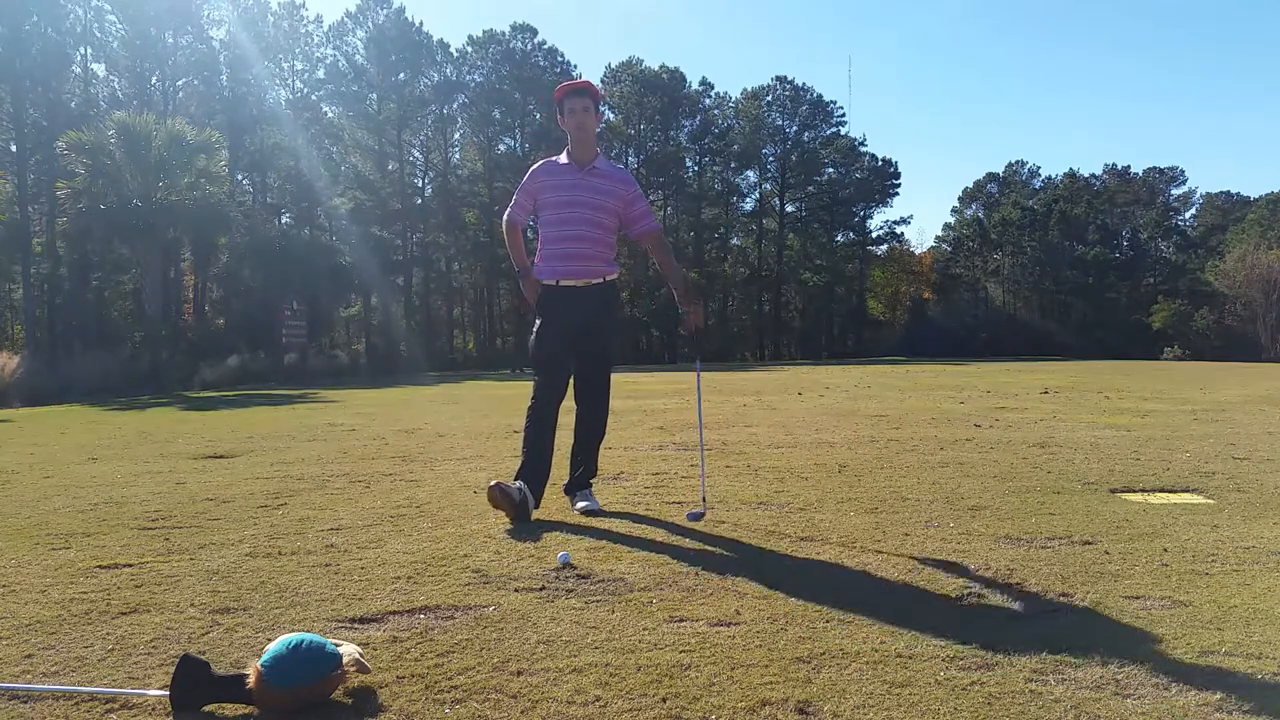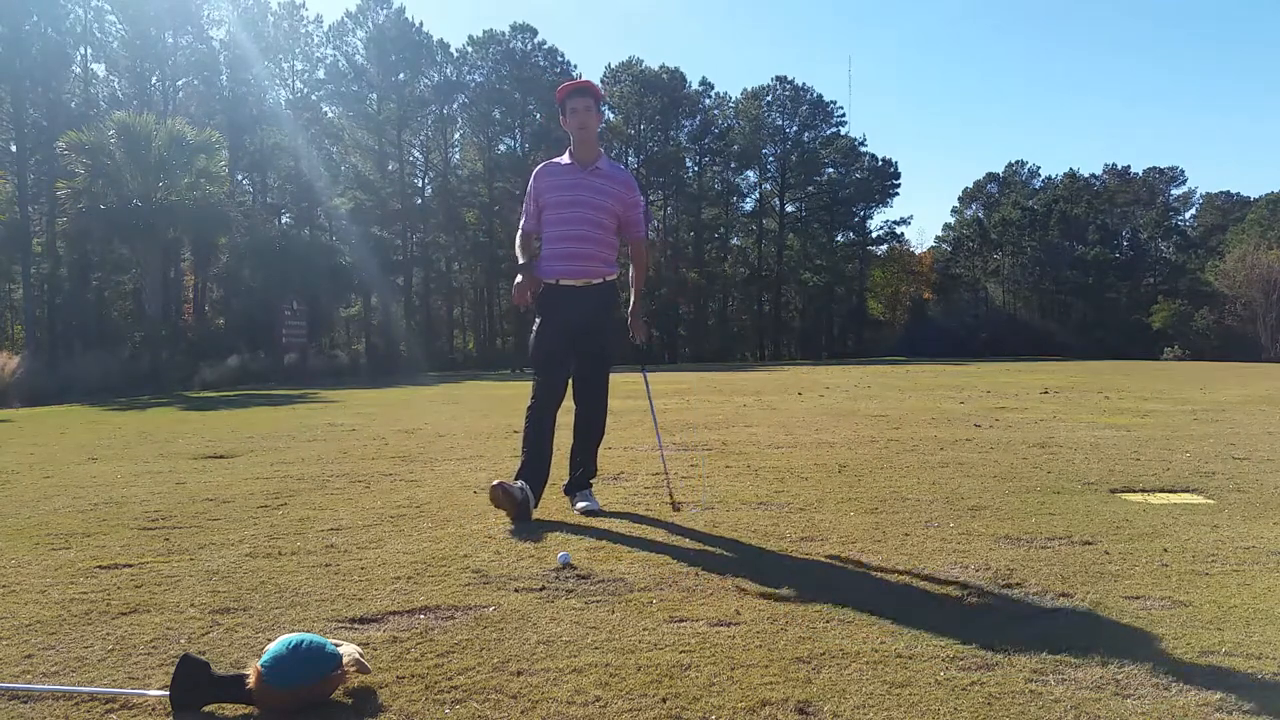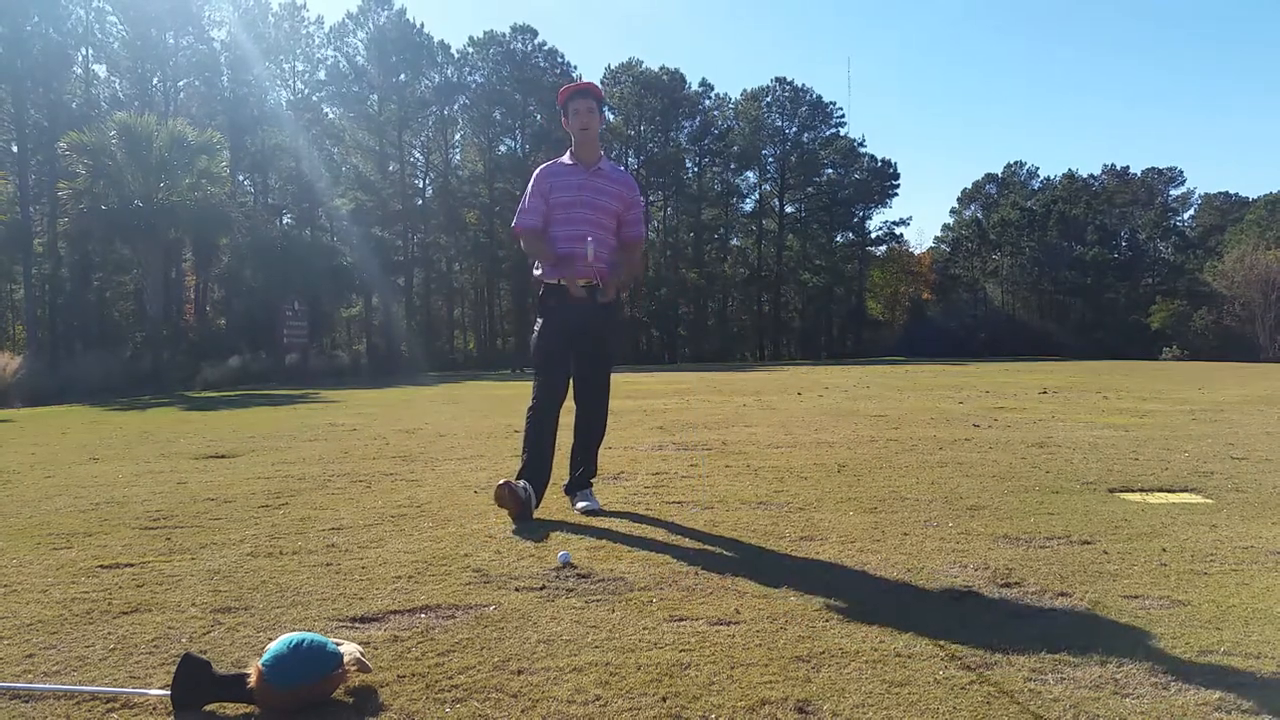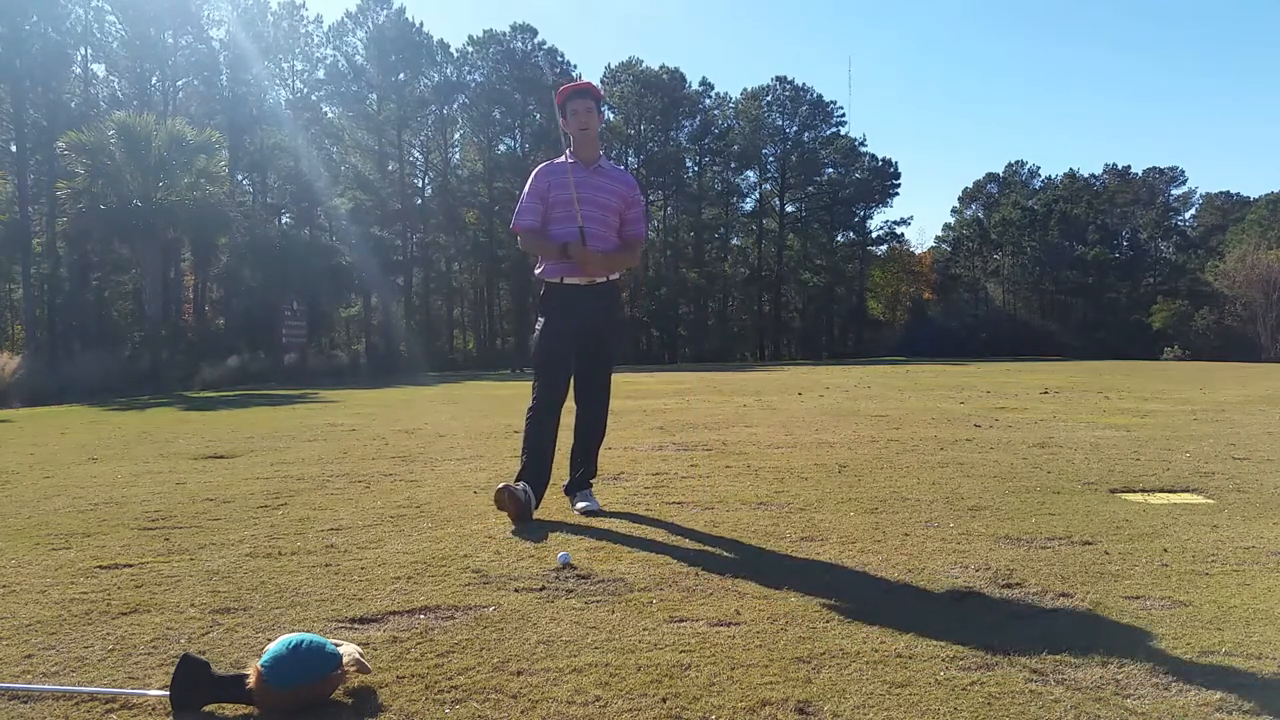
dt=0.3s
person 1, frame 1
left shoulder: (622, 181)
right shoulder: (542, 174)
left elbow: (653, 238)
right elbow: (512, 224)
left wrist: (682, 291)
right wrist: (525, 274)
left hip: (599, 298)
right hip: (552, 297)
left knee: (594, 397)
right knee: (545, 394)
left ankle: (581, 484)
right ankle: (527, 488)
person 1, frame 2
left shoulder: (623, 181)
right shoulder: (544, 175)
left elbow: (637, 249)
right elbow: (526, 233)
left wrist: (636, 308)
right wrist: (525, 268)
left hip: (600, 299)
right hip: (553, 296)
left knee: (592, 397)
right knee: (545, 394)
left ankle: (581, 485)
right ankle: (527, 486)
person 1, frame 3
left shoulder: (623, 182)
right shoulder: (546, 175)
left elbow: (633, 250)
right elbow: (528, 236)
left wrist: (615, 280)
right wrist: (563, 268)
left hip: (601, 300)
right hip: (556, 297)
left knee: (594, 397)
right knee: (547, 394)
left ankle: (581, 484)
right ankle: (529, 485)
person 1, frame 4
left shoulder: (624, 182)
right shoulder: (546, 175)
left elbow: (635, 250)
right elbow: (526, 238)
left wrist: (602, 260)
right wrist: (567, 251)
left hip: (603, 297)
right hip: (558, 295)
left knee: (594, 396)
right knee: (547, 393)
left ankle: (581, 485)
right ankle: (529, 486)
